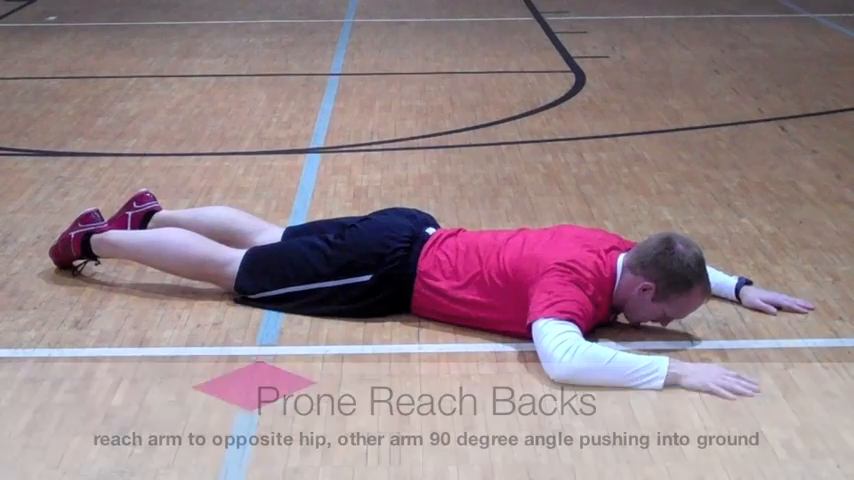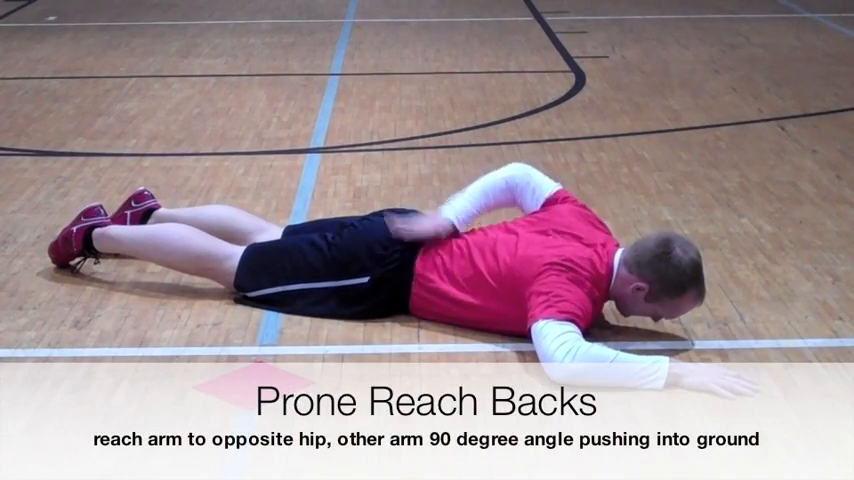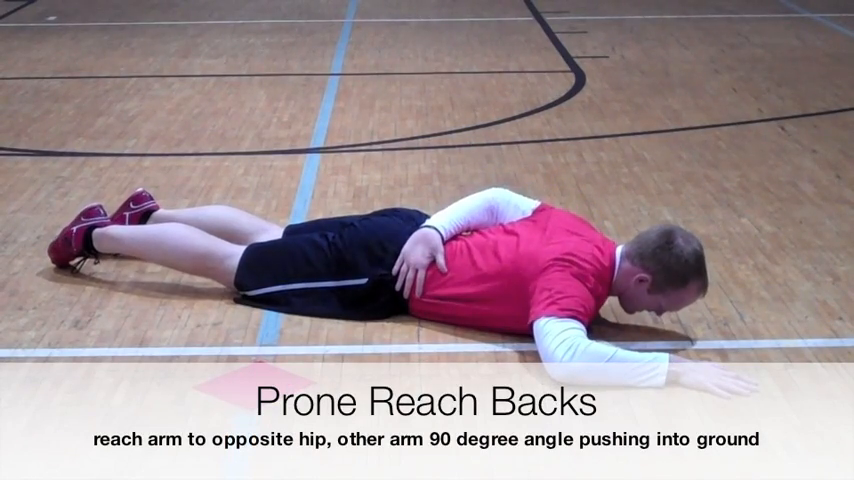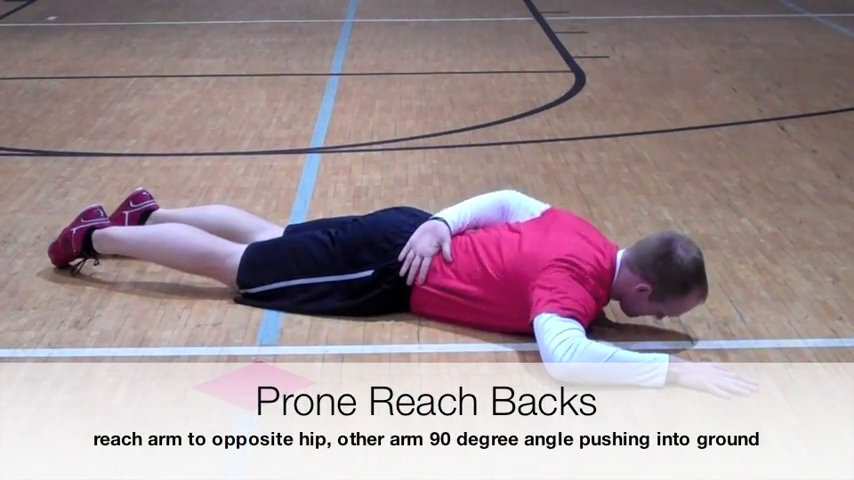
dt=1s
person 1, frame 1
left shoulder: (619, 251)
right shoulder: (574, 281)
left elbow: (678, 261)
right elbow: (563, 360)
left wrist: (739, 289)
right wrist: (679, 370)
left hip: (413, 235)
right hip: (395, 268)
left knee: (266, 236)
right knee: (235, 269)
left ankle: (150, 215)
right ankle: (98, 238)
person 1, frame 2
left shoulder: (590, 232)
right shoulder: (572, 280)
left elbow: (519, 175)
right elbow: (561, 361)
left wrist: (444, 215)
right wrist: (675, 371)
left hip: (408, 237)
right hip: (386, 275)
left knee: (266, 237)
right knee: (231, 267)
left ankle: (149, 213)
right ankle: (97, 234)
person 1, frame 3
left shoulder: (583, 232)
right shoulder: (576, 273)
left elbow: (495, 199)
right elbow: (563, 358)
left wrist: (429, 230)
right wrist: (676, 368)
left hip: (406, 236)
right hip: (385, 270)
left knee: (264, 236)
right knee: (232, 264)
left ankle: (147, 214)
right ankle: (100, 233)
person 1, frame 4
left shoulder: (589, 237)
right shoulder: (576, 279)
left elbow: (506, 202)
right elbow: (563, 358)
left wrist: (440, 223)
right wrist: (674, 368)
left hip: (410, 234)
right hip: (390, 269)
left knee: (270, 234)
right knee: (237, 264)
left ankle: (146, 213)
right ankle: (99, 235)
